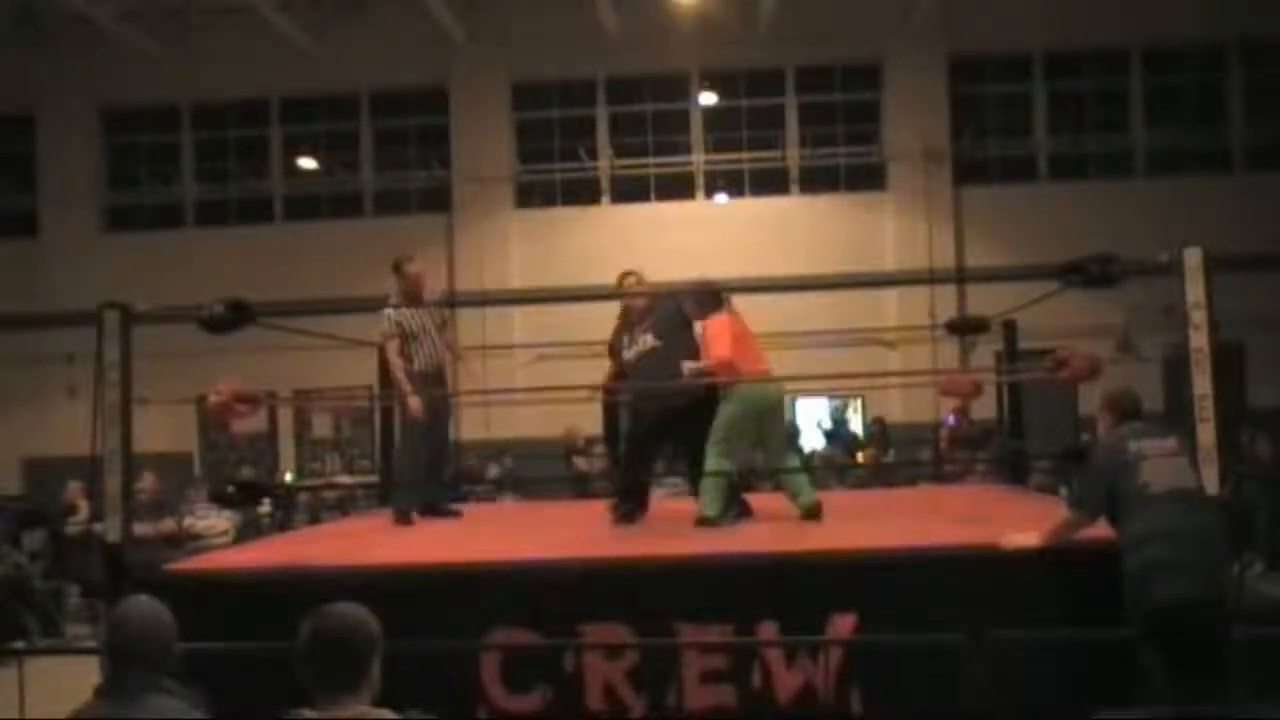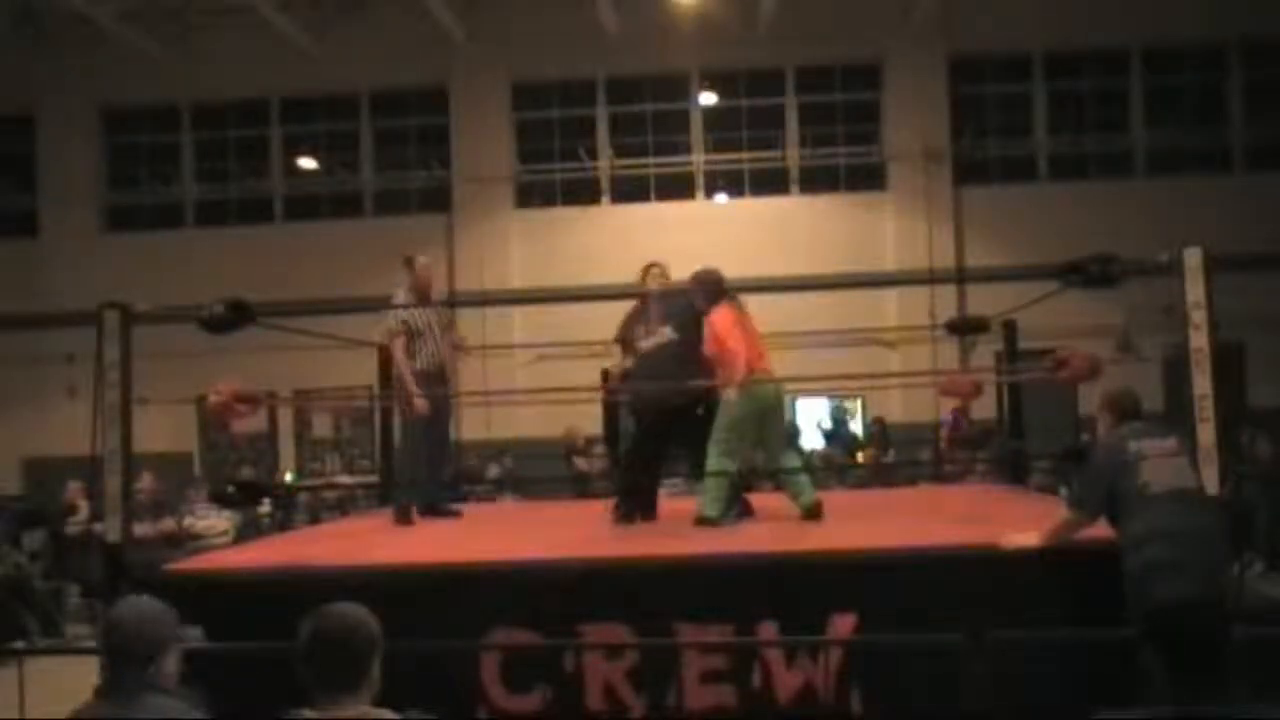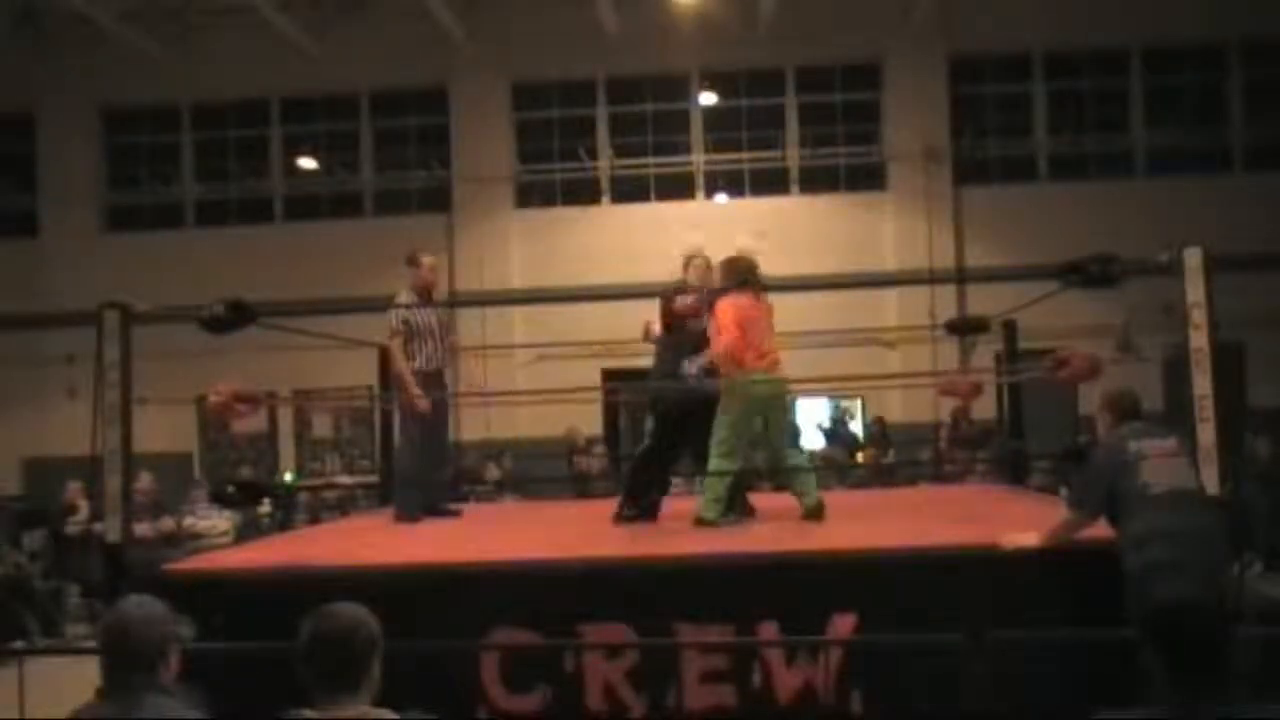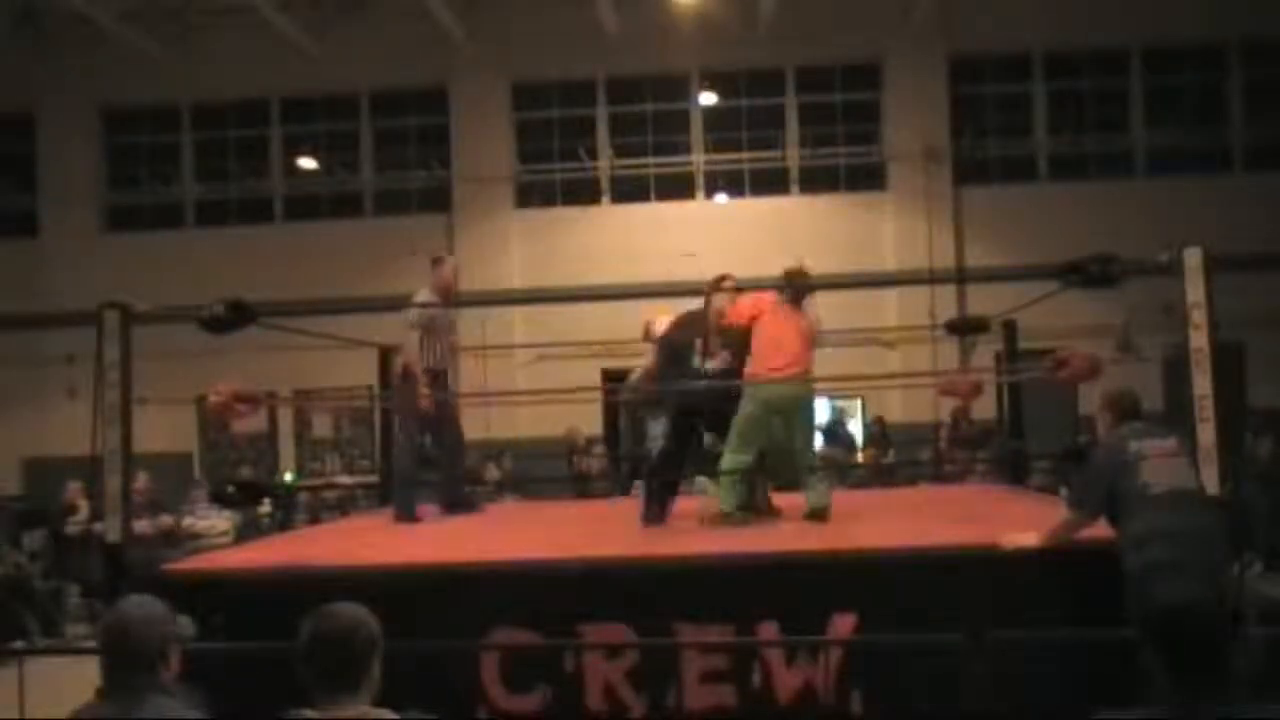
dt=0.3s
person 1, frame 1
left shoulder: (1110, 448)
right shoulder: (1174, 442)
left elbow: (1082, 515)
left wrist: (1039, 538)
left hip: (1156, 565)
right hip: (1206, 552)
left knee: (1171, 675)
right knee: (1209, 668)
person 1, frame 2
left shoulder: (1110, 448)
right shoulder: (1173, 442)
left elbow: (1082, 515)
left wrist: (1040, 538)
left hip: (1157, 566)
right hip: (1207, 549)
left knee: (1171, 674)
right knee: (1209, 668)
person 1, frame 3
left shoulder: (1110, 449)
right shoulder: (1174, 442)
left elbow: (1083, 515)
left wrist: (1040, 539)
left hip: (1157, 566)
right hip: (1206, 550)
left knee: (1174, 676)
right knee: (1209, 671)
person 1, frame 4
left shoulder: (1110, 449)
right shoulder: (1174, 442)
left elbow: (1082, 515)
left wrist: (1039, 539)
left hip: (1157, 566)
right hip: (1207, 553)
left knee: (1172, 672)
right knee: (1210, 672)
person 2, frame 1
left shoulder: (430, 304)
right shoulder: (393, 312)
left elbow: (445, 338)
right elbow: (393, 357)
left wrist: (456, 355)
right wrist: (409, 394)
left hip: (438, 383)
right hip: (416, 385)
left knee: (439, 446)
right knee: (411, 448)
left ankle: (431, 501)
right ankle: (403, 508)
person 2, frame 2
left shoulder: (435, 304)
right shoulder: (399, 308)
left elbow: (450, 338)
right elbow: (398, 354)
right wrist: (414, 392)
left hip: (439, 382)
right hip: (416, 383)
left knee: (439, 445)
right knee: (412, 446)
left ankle: (431, 501)
right ankle: (403, 507)
person 2, frame 3
left shoulder: (436, 306)
right shoulder: (402, 307)
left elbow: (448, 342)
right elbow: (397, 354)
right wrist: (414, 391)
left hip: (437, 383)
right hip: (415, 383)
left knee: (437, 446)
right knee: (411, 447)
left ankle: (430, 501)
right ankle: (404, 507)
person 2, frame 4
left shoulder: (444, 304)
right shoulder: (423, 303)
right elbow: (412, 349)
left wrist: (446, 386)
right wrist: (422, 389)
left hip: (440, 381)
right hip: (420, 381)
left knee: (452, 442)
left ankle: (453, 497)
right ankle: (404, 506)
person 3, frame 1
left shoulder: (669, 306)
right shoulder: (624, 329)
right elbow: (618, 365)
right wrist: (610, 380)
left hip: (686, 395)
right hip: (647, 401)
left knee: (700, 454)
right knee: (634, 454)
left ankle: (728, 506)
right ankle: (627, 508)
person 3, frame 2
left shoulder: (683, 301)
right shoulder: (635, 318)
right elbow: (628, 354)
right wrist: (622, 367)
left hip: (691, 393)
right hip: (650, 397)
left knee: (706, 449)
right knee: (641, 452)
right ankle: (631, 507)
person 3, frame 3
left shoulder: (718, 298)
right shoulder: (675, 294)
right elbow: (684, 305)
left hip: (708, 385)
right hip: (673, 385)
right knee: (660, 448)
left ankle: (734, 503)
right ankle: (635, 507)
person 3, frame 4
right shoulder: (688, 323)
right elbow: (659, 351)
right wrist: (642, 374)
left hip: (722, 399)
right hip: (681, 400)
right knee: (671, 453)
right ankle: (655, 507)
person 4, frame 1
left shoulder: (715, 323)
right shoulder: (728, 316)
left elbow: (723, 358)
left wrist: (694, 366)
left hip: (743, 392)
right hip: (768, 388)
left knee: (719, 452)
right knee: (780, 451)
left ankle: (710, 513)
right ankle: (808, 502)
person 4, frame 2
left shoulder: (717, 317)
right shoulder: (735, 309)
left elbow: (742, 354)
left wrist: (734, 388)
left hip: (744, 391)
right hip: (769, 386)
left knee: (722, 452)
right knee: (779, 449)
left ankle: (710, 512)
right ankle: (809, 501)
person 4, frame 3
left shoulder: (727, 305)
right shoulder: (762, 303)
left elbow: (727, 343)
left hip: (742, 385)
right hip: (773, 382)
left knee: (723, 450)
right knee: (783, 447)
left ankle: (710, 512)
right ankle: (812, 501)
person 4, frame 4
left shoulder: (763, 302)
right shoulder: (807, 321)
left elbow: (731, 315)
left hip: (762, 389)
right hip: (799, 389)
left knee: (737, 450)
right knee: (803, 450)
left ankle: (727, 508)
right ankle: (819, 504)
